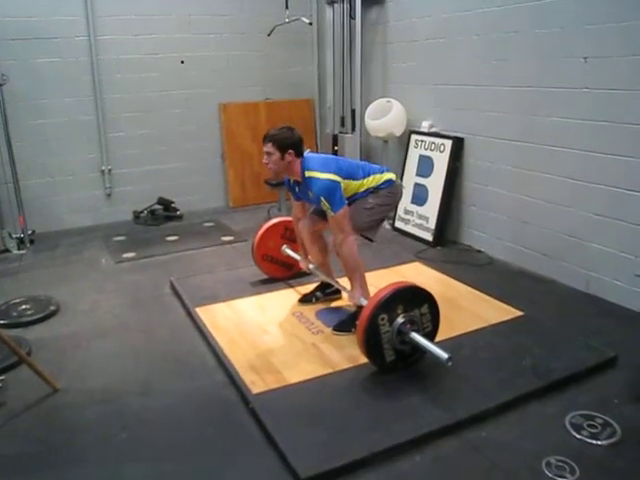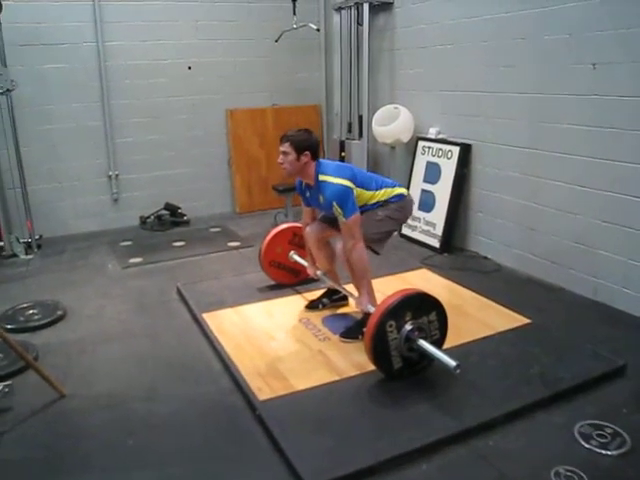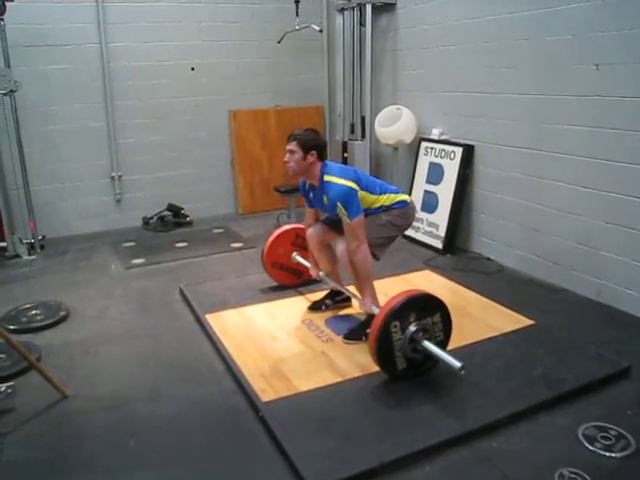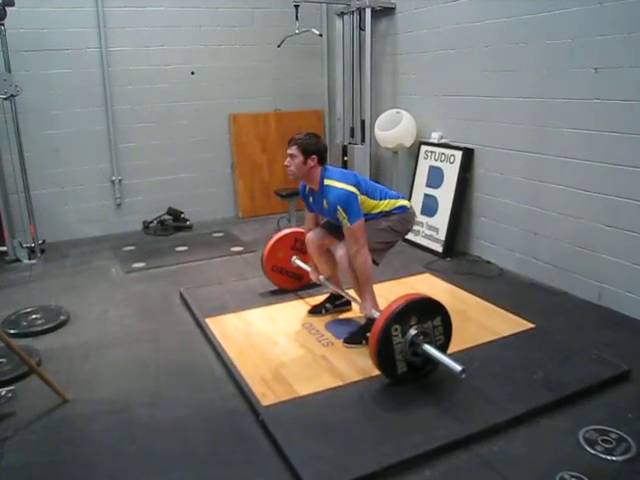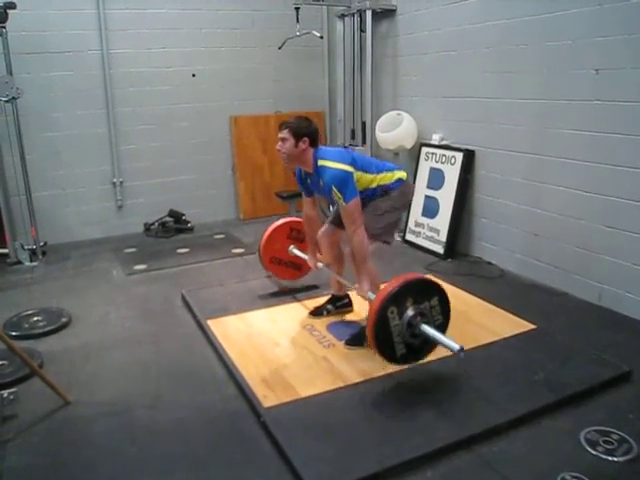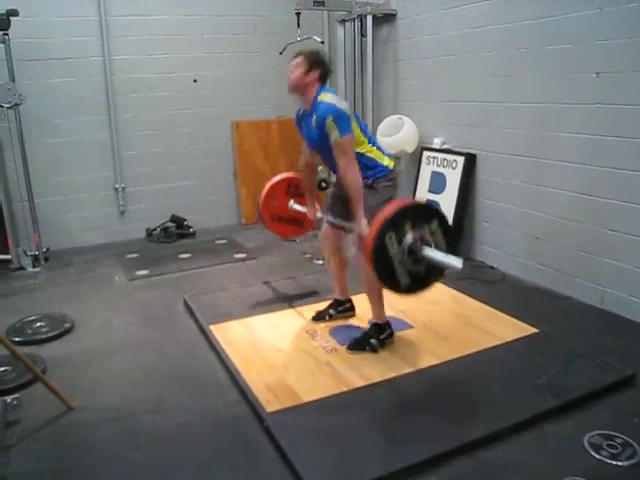
dt=0.4s
person 1, frame 1
left shoulder: (321, 182)
right shoulder: (293, 176)
left elbow: (344, 237)
right elbow: (298, 218)
left wrist: (356, 288)
right wrist: (304, 255)
left hip: (382, 188)
right hip: (355, 189)
left knee: (339, 240)
right knee: (308, 227)
right ankle: (329, 286)
person 1, frame 2
left shoulder: (334, 187)
right shoulder: (304, 182)
left elbow: (354, 243)
right elbow: (308, 223)
left wrist: (364, 294)
right wrist: (311, 262)
left hip: (392, 202)
right hip: (365, 202)
left knee: (345, 248)
right knee: (314, 234)
left ankle: (372, 314)
right ankle: (336, 292)
person 1, frame 3
left shoulder: (339, 188)
right shoulder: (307, 183)
left elbow: (358, 245)
right elbow: (310, 224)
left wrist: (367, 297)
right wrist: (313, 264)
left hip: (395, 209)
right hip: (366, 208)
left knee: (345, 251)
right knee: (315, 235)
left ankle: (375, 316)
right ankle: (338, 293)
person 1, frame 4
left shoulder: (339, 193)
right shoulder: (307, 187)
left elbow: (358, 250)
right elbow: (310, 228)
left wrist: (367, 300)
right wrist: (313, 268)
left hip: (395, 214)
right hip: (364, 213)
left knee: (344, 256)
right knee: (314, 240)
left ankle: (375, 319)
right ankle: (339, 297)
person 1, frame 5
left shoulder: (334, 172)
right shoulder: (303, 171)
left elbow: (355, 229)
right elbow: (310, 213)
left wrist: (364, 281)
right wrist: (312, 252)
left hip: (393, 189)
right hip: (365, 193)
left knee: (358, 249)
right knee: (326, 236)
right ankle: (340, 298)
person 1, frame 6
left shoulder: (331, 108)
right shoulder: (303, 114)
left elbow: (349, 165)
right elbow: (308, 160)
left wrist: (360, 218)
right wrist: (310, 201)
left hip: (375, 178)
right hip: (349, 176)
left knee: (365, 247)
right knee: (328, 237)
left ankle: (381, 326)
right ankle: (342, 302)
